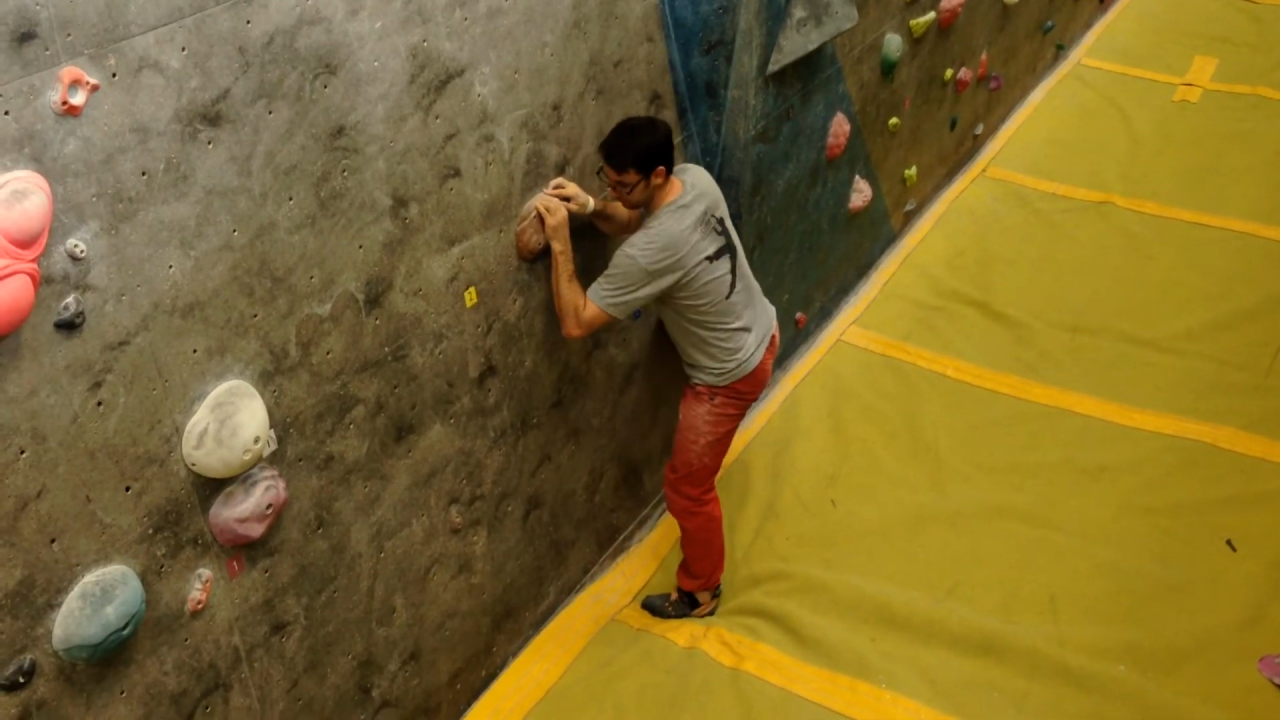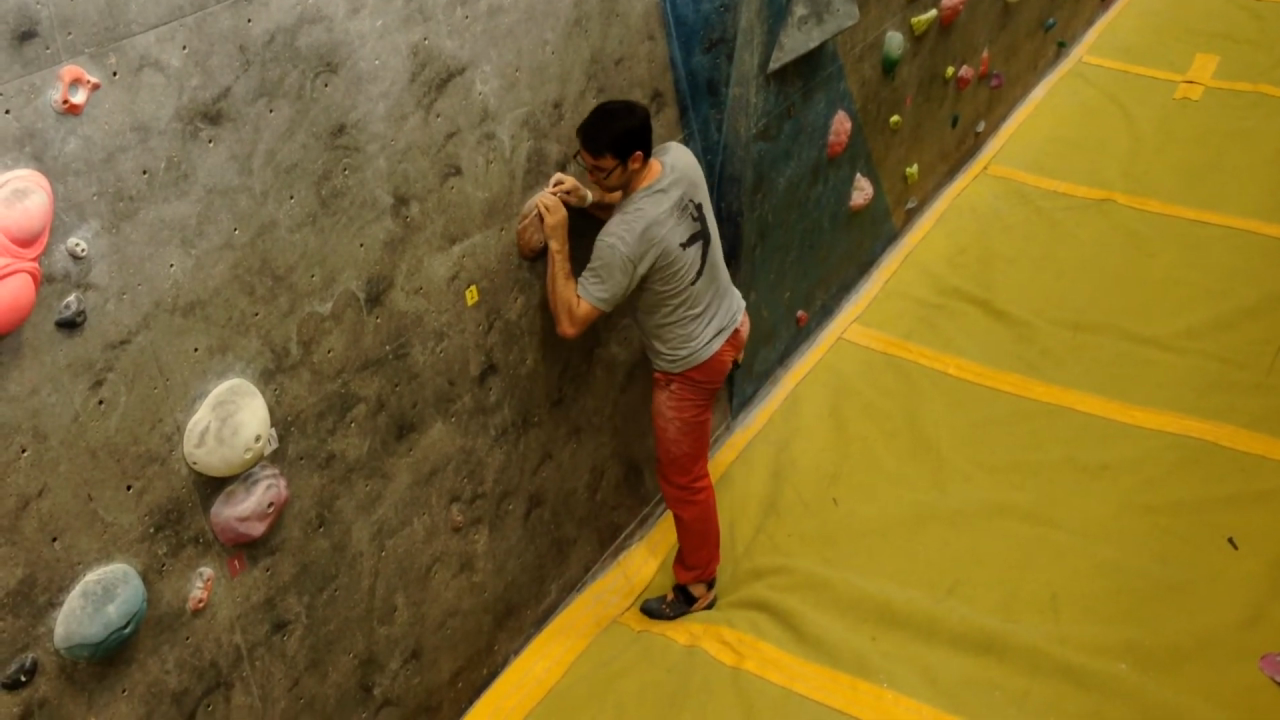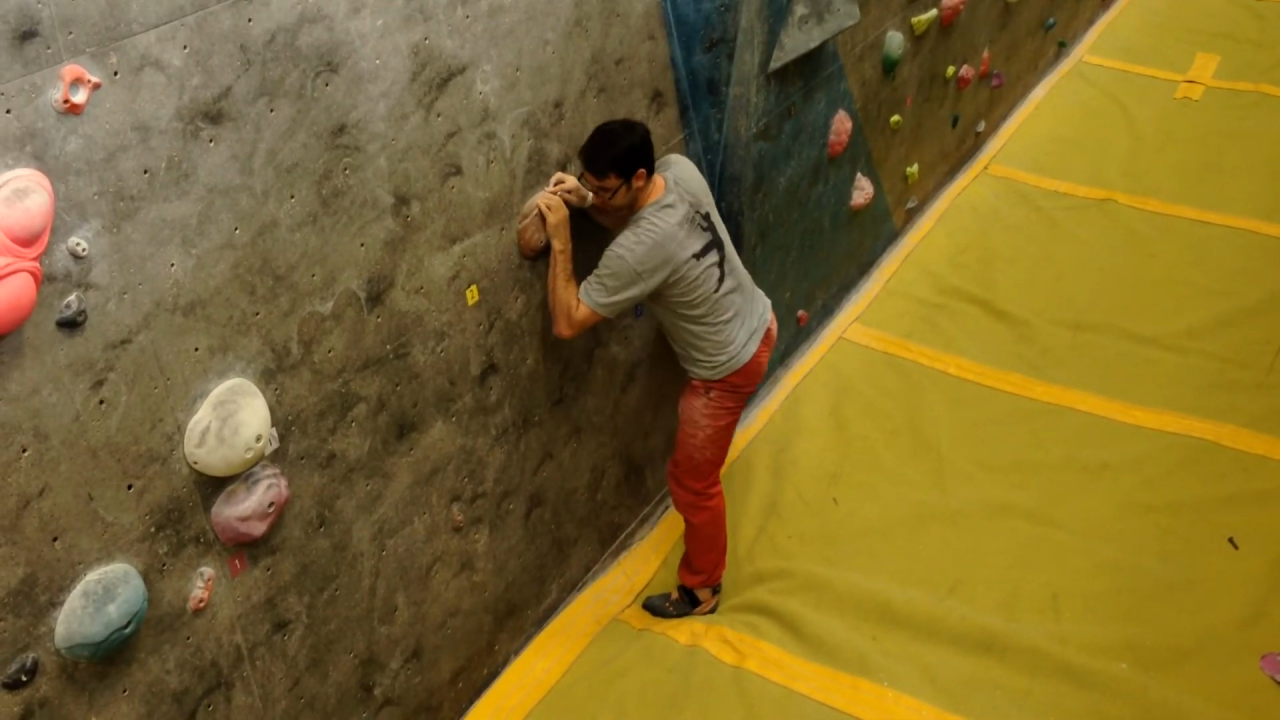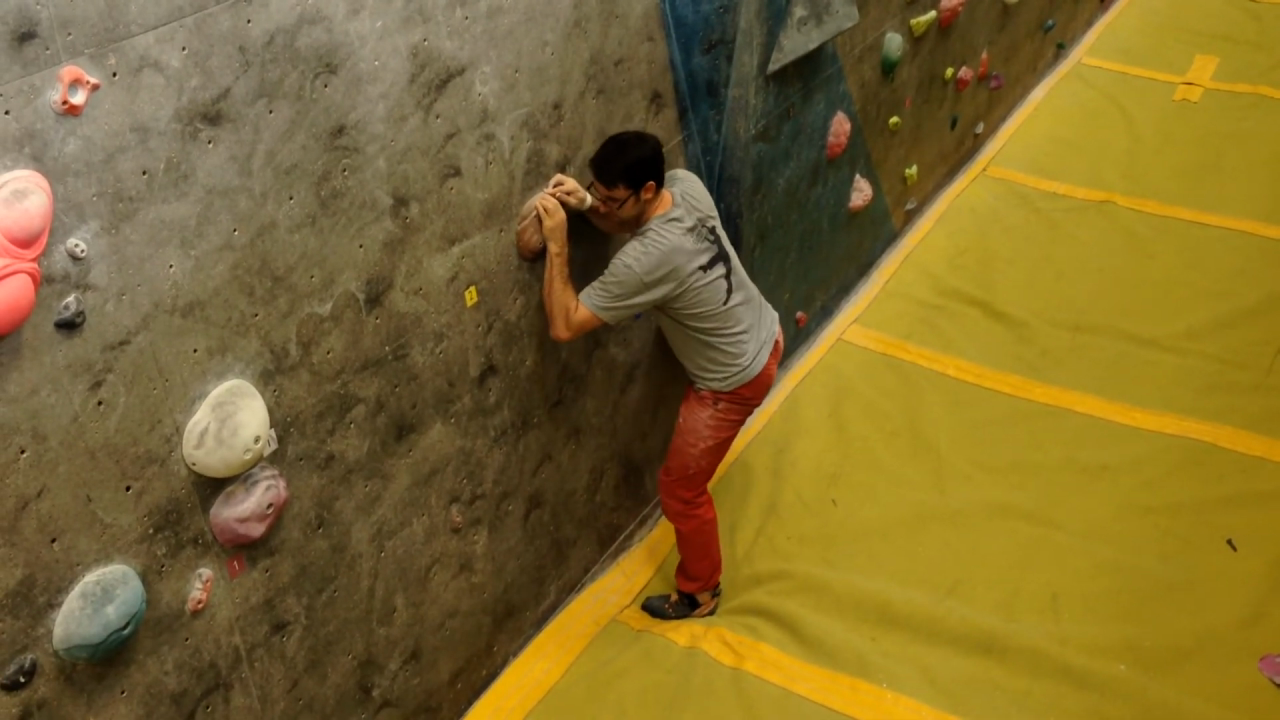
dt=0.5s
person 1, frame 1
left shoulder: (648, 253)
right shoulder: (696, 178)
left elbow: (576, 323)
right elbow: (639, 221)
left wrist: (560, 242)
right wrist: (590, 206)
left hip: (730, 375)
right hip: (761, 331)
left knee: (687, 488)
left ankle: (699, 591)
person 1, frame 2
left shoulder: (623, 240)
right shoulder: (680, 158)
left elbow: (570, 322)
left wrist: (557, 239)
right wrist: (590, 200)
left hip: (692, 363)
right hip: (732, 321)
left knee: (682, 479)
left ankle: (697, 585)
person 1, frame 3
left shoulder: (637, 252)
right shoulder: (679, 169)
left elbow: (566, 323)
left wrist: (560, 240)
right wrist: (587, 203)
left hip: (728, 368)
right hip: (759, 323)
left knee: (691, 482)
left ankle: (700, 589)
person 1, frame 4
left shoulder: (644, 262)
right shoulder: (686, 184)
left elbow: (564, 325)
right elbow: (633, 224)
left wrist: (556, 244)
right wrist: (586, 204)
left hip: (736, 380)
right hip: (765, 334)
left knee: (680, 489)
left ankle: (699, 592)
